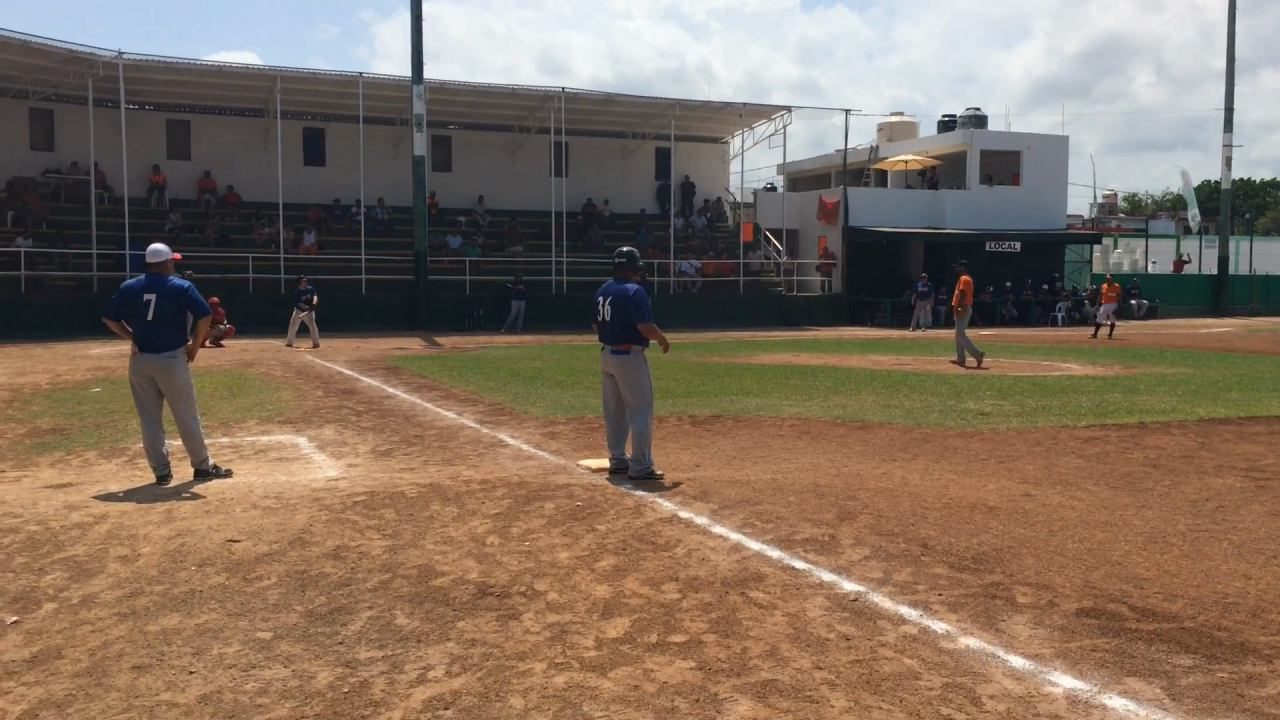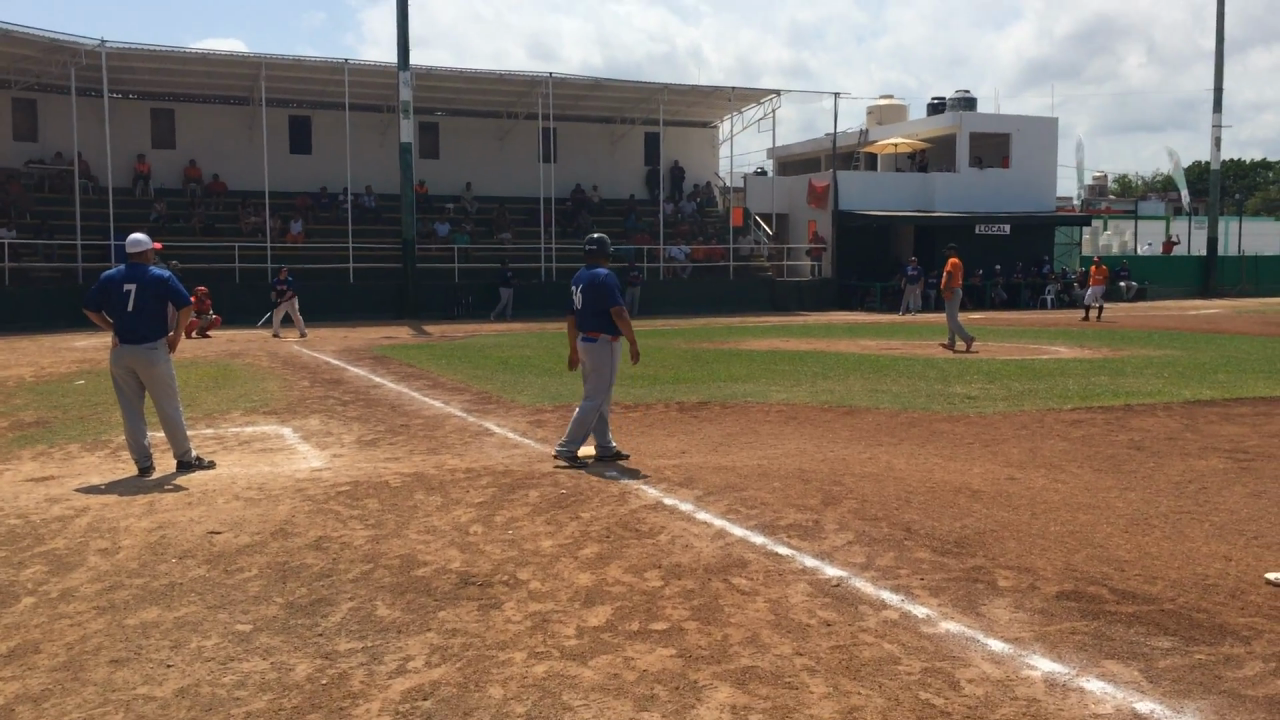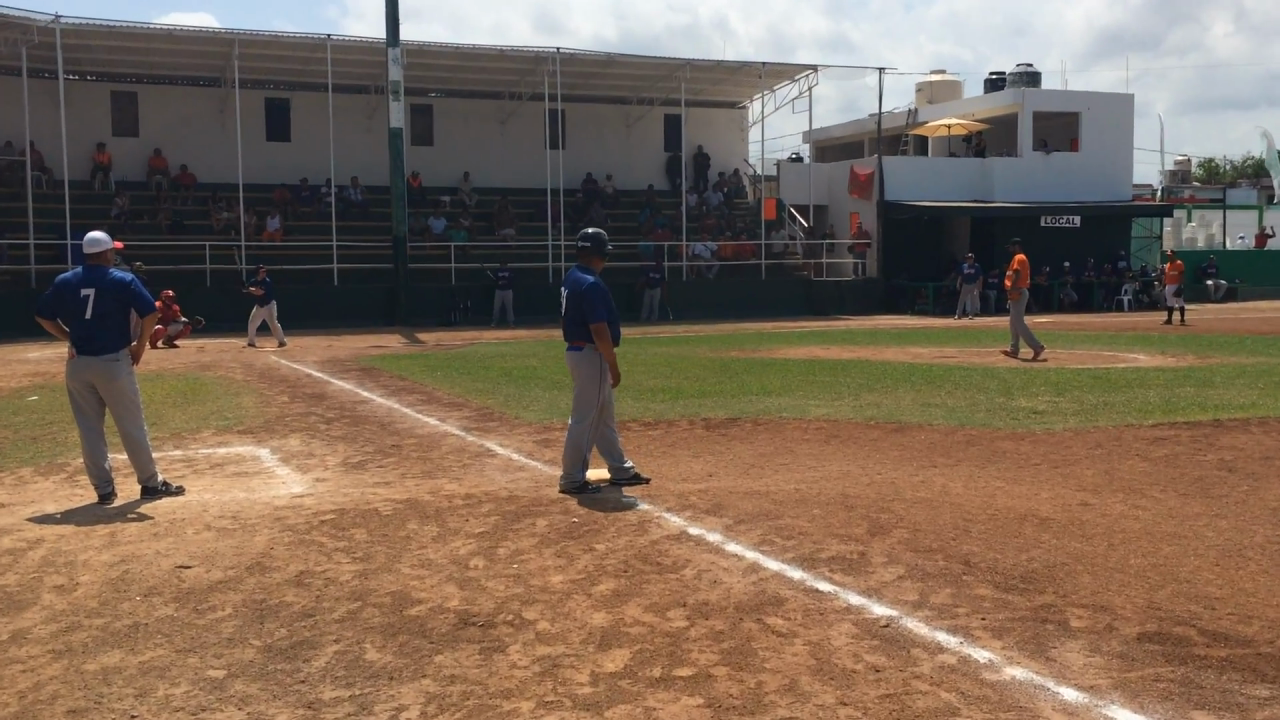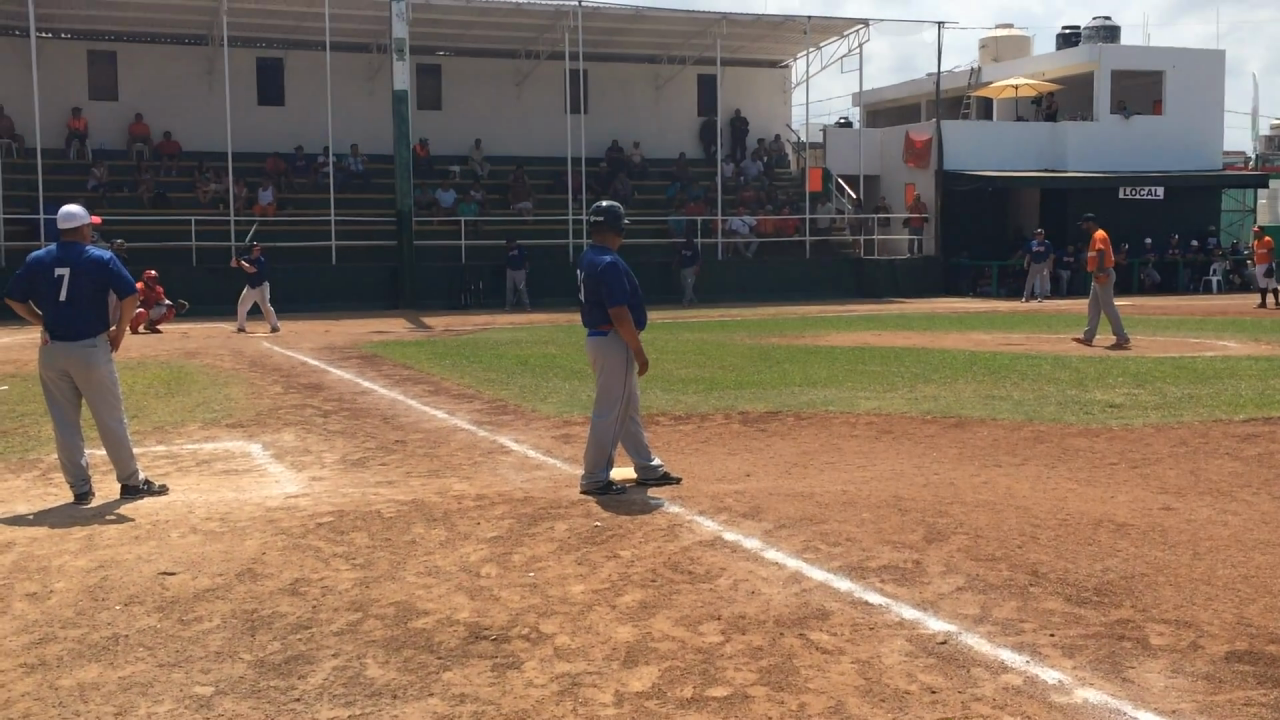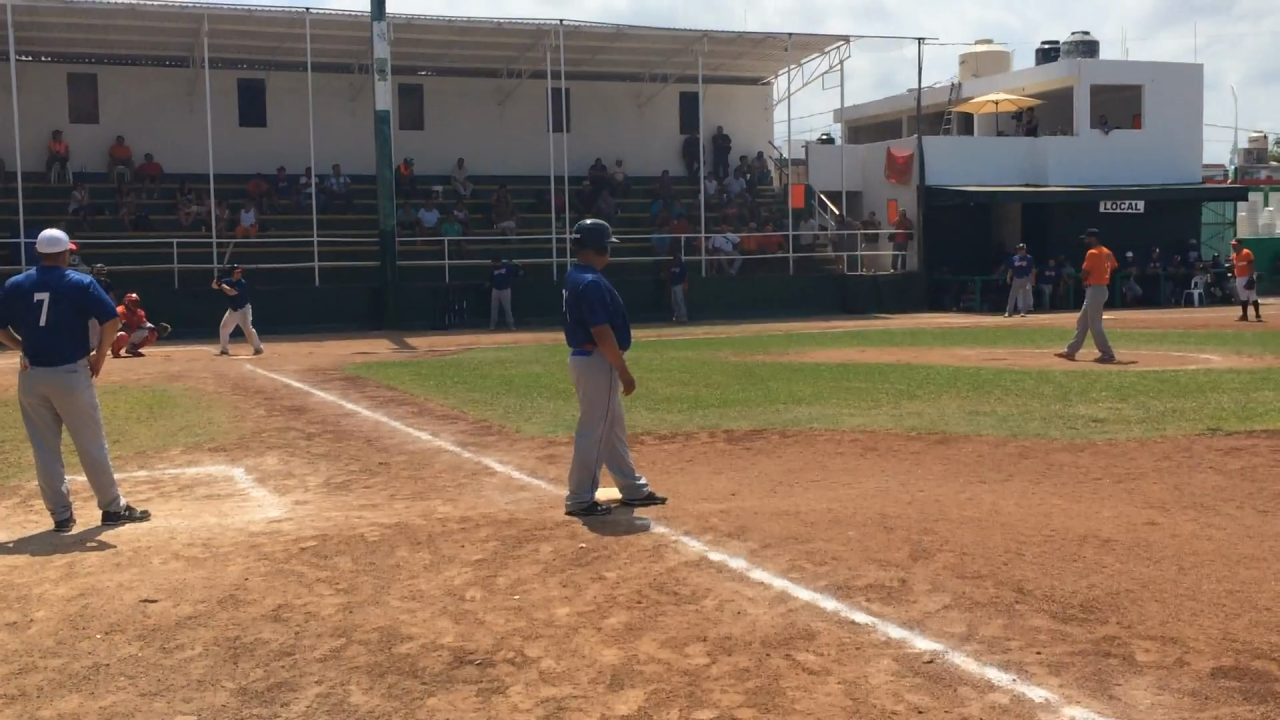
dt=0.7s
person 1, frame 1
left shoulder: (129, 287)
right shoulder: (181, 287)
left elbow: (109, 318)
right elbow: (205, 316)
left wrist: (132, 337)
right wrist: (195, 344)
left hip: (140, 361)
right hip: (171, 359)
left knee: (149, 419)
right knee: (187, 416)
left ankle: (161, 471)
right ankle: (202, 466)
person 1, frame 2
left shoulder: (109, 278)
right shoulder: (161, 277)
left elbow: (89, 308)
right elbow: (185, 306)
left wrist: (113, 329)
right wrist: (176, 334)
left hip: (121, 352)
right hip: (153, 350)
left knee: (131, 411)
right knee: (169, 407)
left ankle: (143, 463)
right ankle: (185, 458)
person 1, frame 3
left shoulder: (64, 282)
right shoulder: (123, 280)
left elbow: (42, 316)
right elbow: (151, 313)
left wrist: (70, 338)
right wrist: (141, 344)
left hip: (78, 364)
right hip: (113, 362)
left knee: (89, 430)
right knee: (132, 426)
left ankle: (104, 489)
right ankle: (151, 483)
person 1, frame 4
left shoulder: (36, 260)
right shoulder: (100, 259)
right elbow: (130, 295)
left wrist: (43, 323)
right wrist: (120, 330)
left hip: (52, 351)
right hip: (91, 349)
left knee: (64, 423)
right knee: (110, 420)
left ankle: (80, 488)
right ankle: (131, 481)
person 1, frame 5
right shoulder: (81, 283)
right elbow: (111, 319)
right wrist: (100, 354)
left hip: (32, 376)
right hip: (71, 374)
left knee: (44, 450)
right knee: (91, 445)
left ankle: (61, 514)
right ankle: (113, 507)
person 2, frame 1
left shoulder: (603, 290)
right shoulder: (634, 291)
left elbow: (596, 324)
right elbow: (645, 326)
right wrist: (663, 339)
left hip: (607, 355)
right hip: (630, 356)
left knee: (614, 411)
right knee: (640, 411)
left ankle: (618, 460)
right ankle: (640, 467)
person 2, frame 2
left shoulder: (578, 278)
right shoulder: (604, 277)
left elbow: (572, 317)
right elbow: (619, 313)
left wrist: (573, 349)
right wrist: (633, 343)
left hip: (586, 342)
right hip: (603, 344)
left knee: (599, 398)
right knee: (594, 399)
left ankle: (605, 448)
right ankle: (567, 448)
person 2, frame 3
left shoulder: (572, 277)
right shoulder: (591, 284)
right elbow: (599, 330)
right wrist: (613, 365)
left hip: (580, 351)
right hip: (590, 355)
left knee: (603, 416)
right knee: (585, 418)
left ankle: (620, 470)
right ankle: (572, 479)
person 2, frame 4
left shoulder: (589, 258)
right shoulder: (609, 263)
right elbow: (620, 314)
right wrist: (639, 351)
left hip: (602, 338)
right hip: (613, 342)
left knee: (628, 408)
right knee: (609, 411)
left ankle: (648, 469)
right ankle: (594, 478)
person 2, frame 5
left shoulder: (577, 276)
right shoulder: (591, 282)
right elbow: (602, 333)
right wrist: (624, 371)
left hip: (588, 358)
right hip: (596, 362)
left knee: (613, 428)
right knee: (593, 431)
left ankle: (633, 488)
right ankle: (579, 499)
